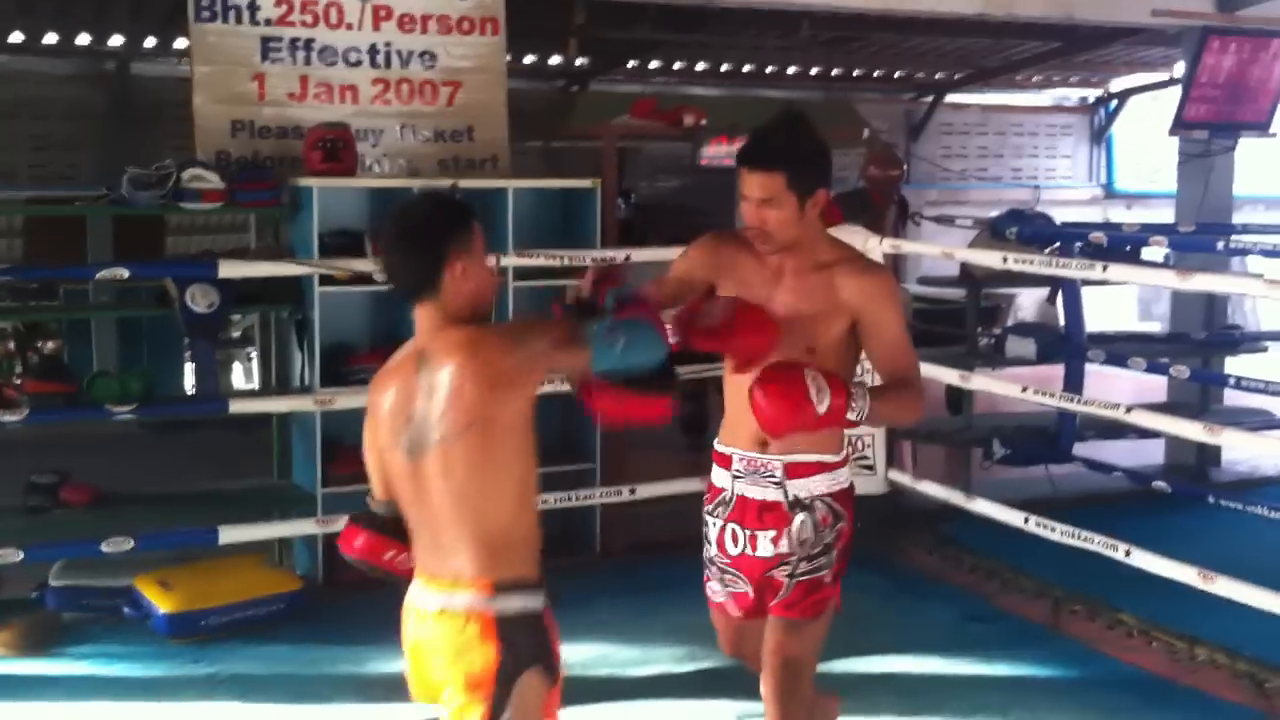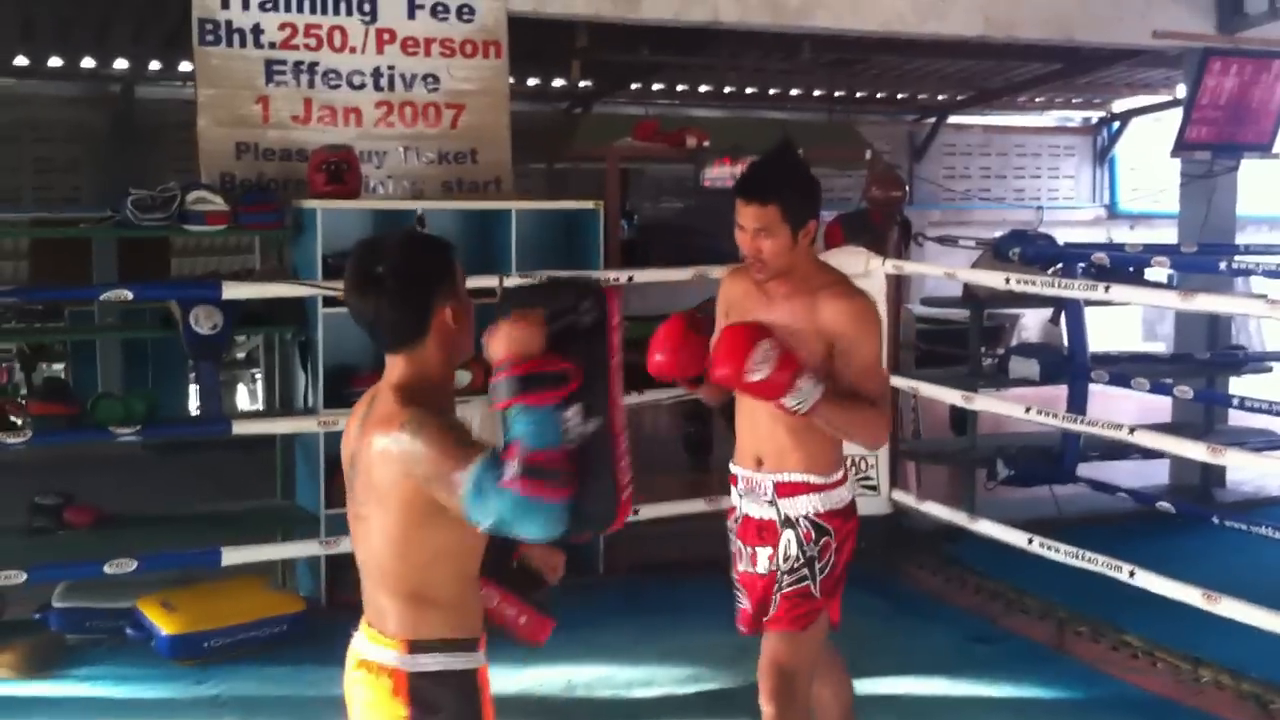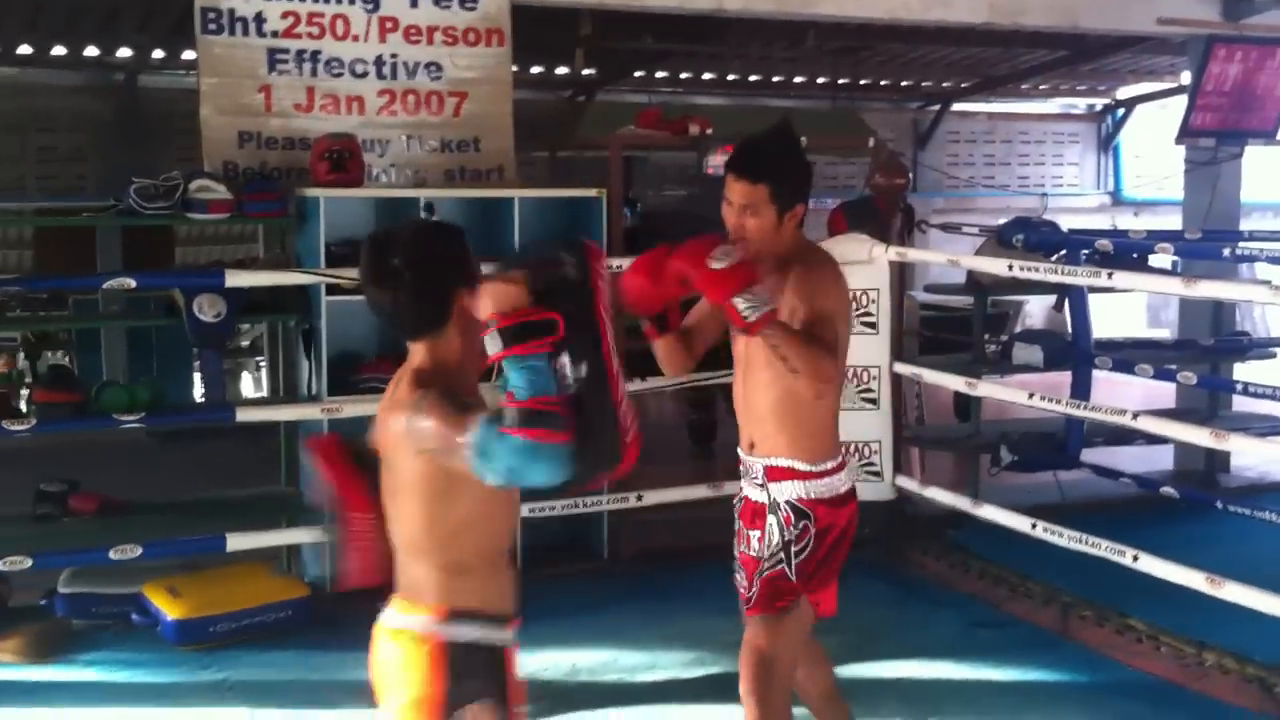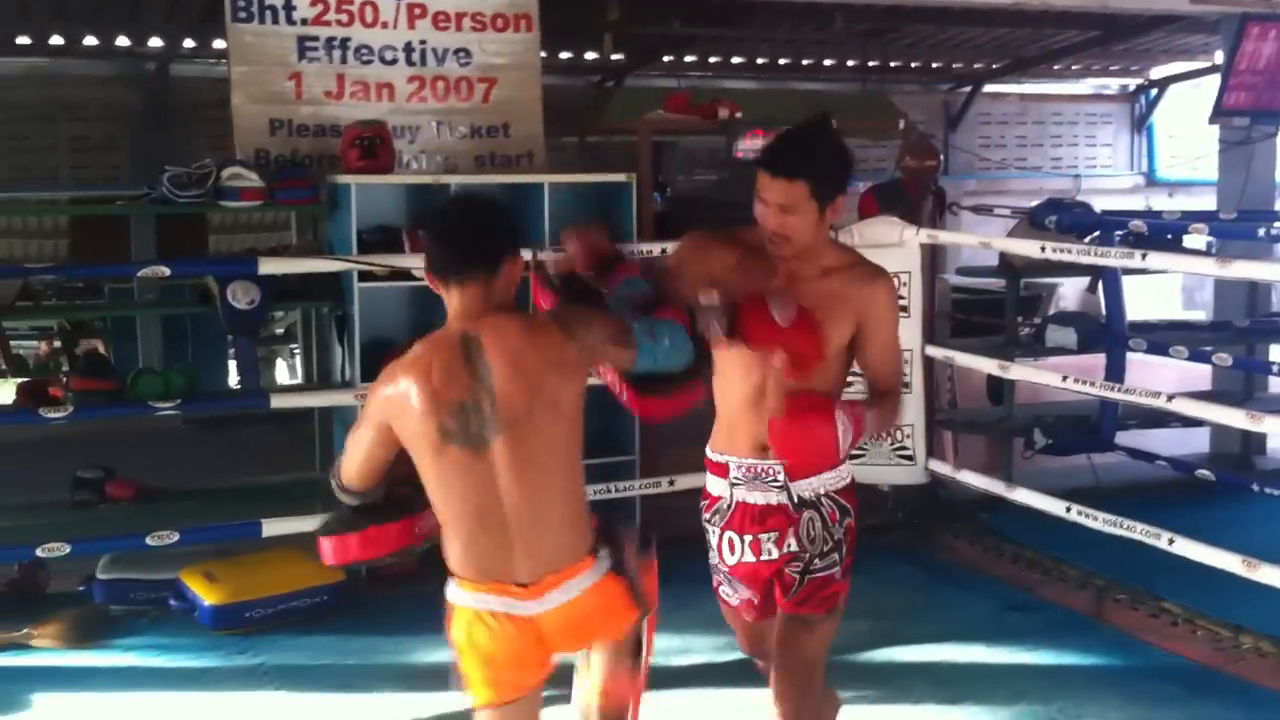
dt=0.3s
person 1, frame 1
left shoulder: (863, 284)
right shoulder: (716, 258)
left elbow: (910, 401)
left wrist: (838, 402)
left hip: (814, 495)
right hip: (734, 483)
right knee: (739, 642)
person 1, frame 2
left shoulder: (845, 308)
right shoulder: (735, 287)
left elbow: (877, 428)
right elbow: (715, 388)
left wrist: (795, 386)
right wrist: (687, 367)
left hip: (813, 512)
right hip: (751, 502)
right knee: (807, 649)
person 1, frame 3
left shoulder: (814, 275)
right shoulder: (738, 264)
left elbow: (825, 381)
right elbow: (679, 360)
left wrist: (748, 300)
right wrist: (653, 316)
left hip: (808, 496)
right hip: (758, 485)
right knee: (787, 643)
person 1, frame 4
left shoulder: (866, 288)
right shoulder: (716, 256)
left elbow: (889, 398)
left wrist: (853, 420)
right wrist: (725, 315)
left hip: (816, 496)
right hip: (731, 489)
right knee: (756, 643)
person 2, frame 1
left shoulder: (384, 391)
right shoulder: (500, 350)
right elbow: (644, 341)
right wrist: (613, 300)
left hip: (426, 611)
right hip: (494, 624)
person 2, frame 2
left shoulder: (378, 411)
right shoulder: (412, 432)
right elbow: (533, 512)
left wrist: (516, 549)
right wrist: (525, 371)
left hip: (380, 664)
person 2, frame 3
left shoulder: (412, 388)
right shoulder: (422, 413)
right elbow: (540, 459)
right wrist: (518, 327)
left hip: (419, 633)
right hip: (449, 653)
person 2, frame 4
left shoulder: (400, 383)
right shoulder: (559, 337)
left elbow: (351, 485)
right elbow: (673, 346)
left hip: (484, 613)
right hip: (582, 590)
right knee: (633, 562)
